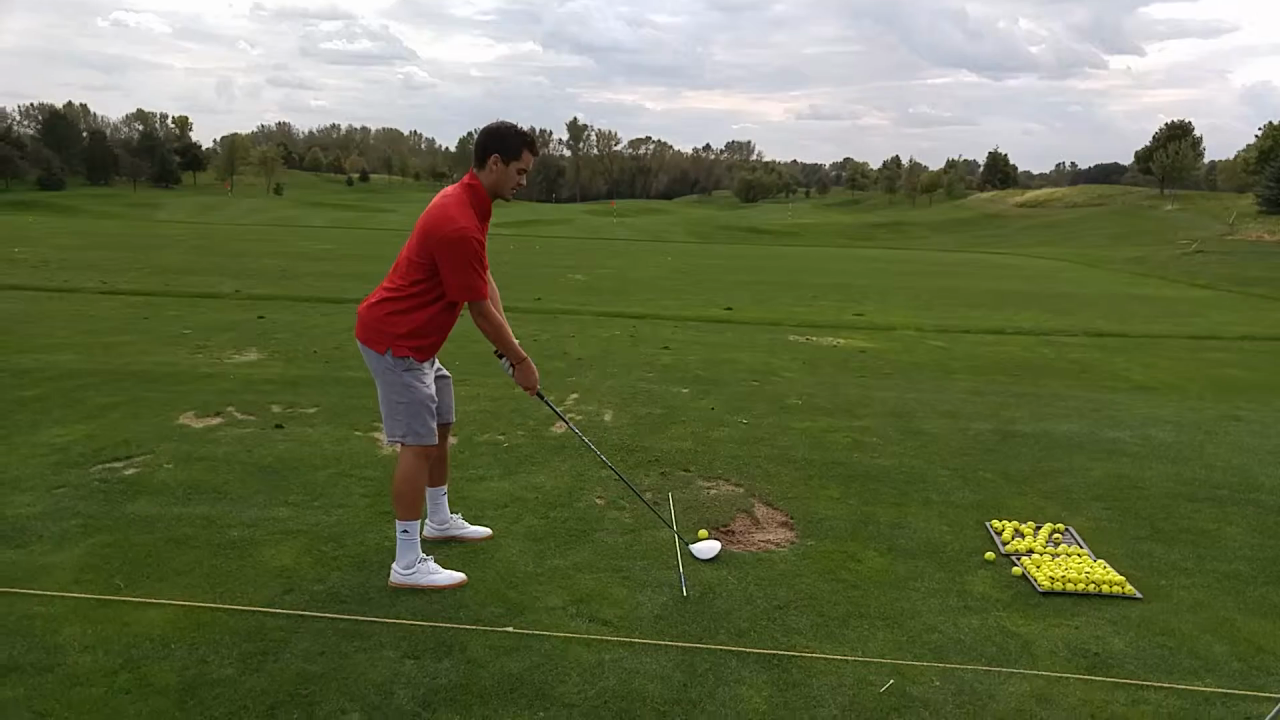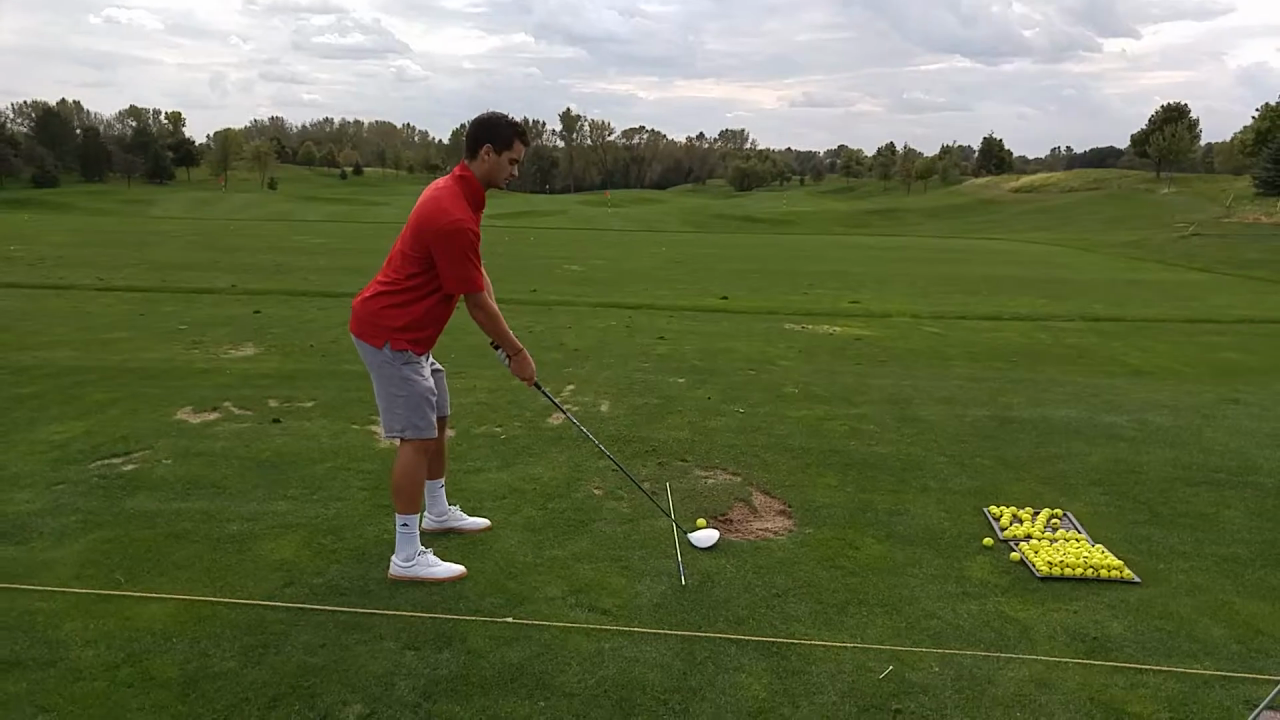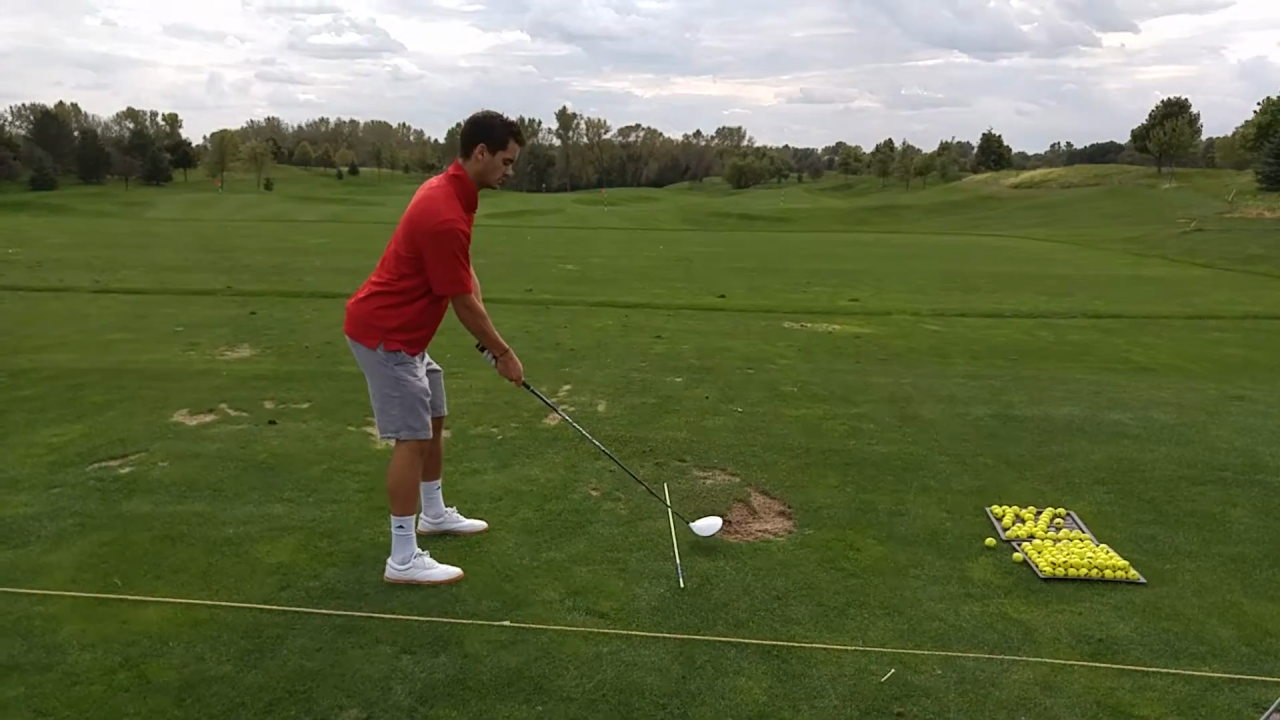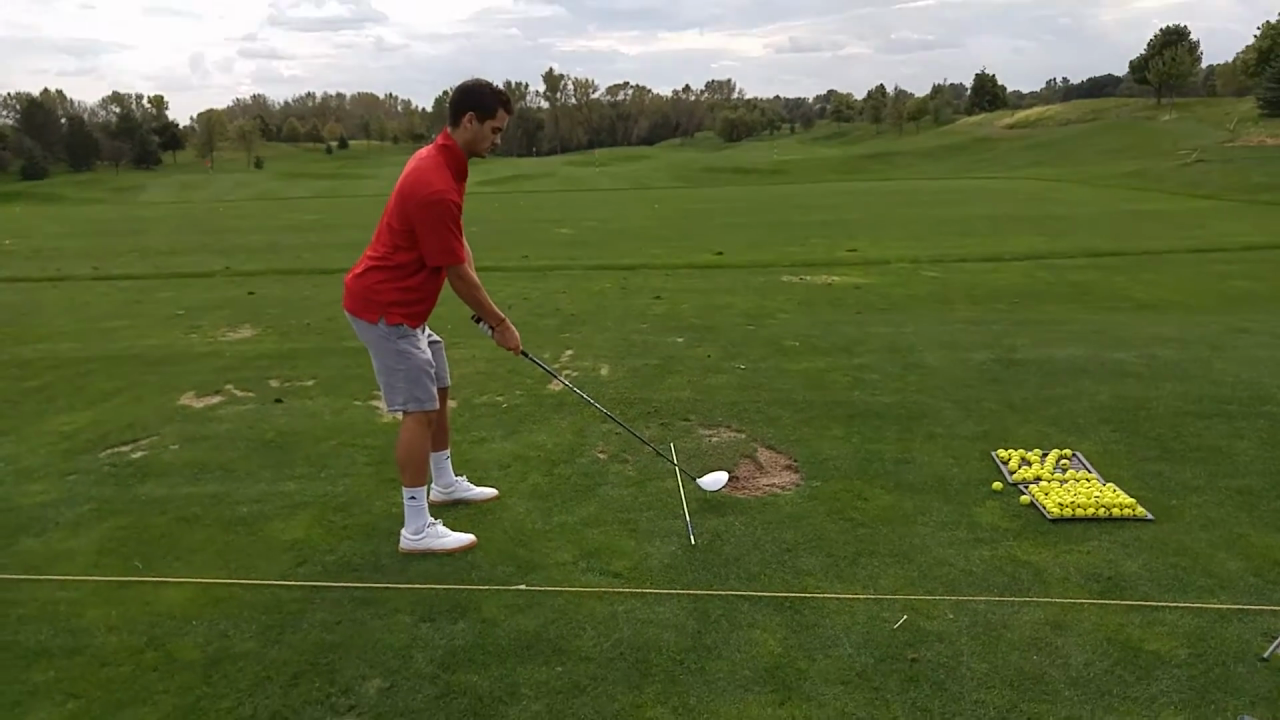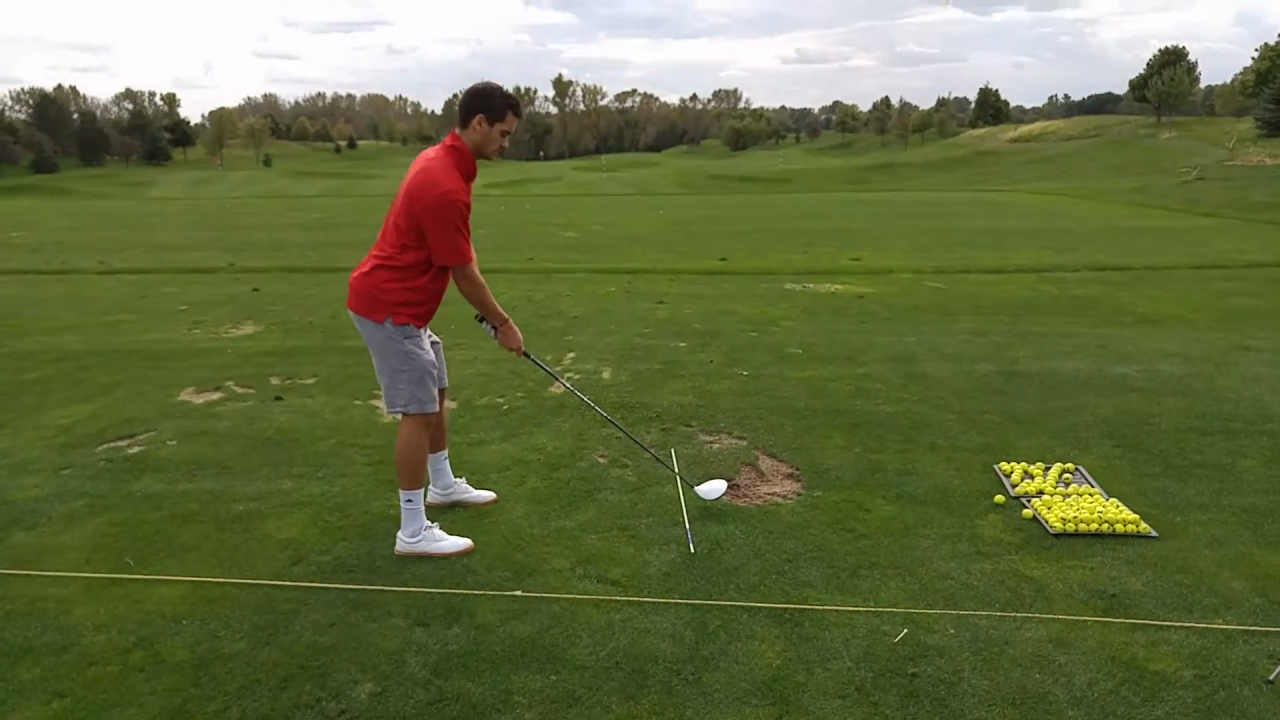
dt=0.3s
person 1, frame 1
left shoulder: (467, 201)
right shoulder: (458, 224)
left elbow: (485, 281)
right elbow: (480, 309)
left wrist: (508, 343)
right wrist: (520, 362)
left hip: (412, 336)
right hip: (393, 339)
left knee: (439, 428)
right knee: (417, 443)
left ankle: (440, 520)
right ankle: (408, 564)
person 1, frame 2
left shoulder: (456, 190)
right shoulder: (453, 217)
left elbow: (477, 274)
right elbow: (476, 302)
left wrist: (503, 338)
right wrist: (516, 353)
left hip: (406, 328)
right hip: (389, 333)
left knee: (436, 422)
right knee: (416, 436)
left ankle: (438, 512)
right ankle: (407, 557)
person 1, frame 3
left shoulder: (449, 189)
right shoulder: (444, 216)
left elbow: (466, 274)
right elbow: (463, 302)
left wrist: (491, 339)
right wrist: (502, 353)
left hip: (400, 330)
right hip: (384, 334)
left knee: (432, 422)
right knee: (412, 438)
left ankle: (434, 513)
right ankle: (403, 559)
person 1, frame 4
left shoulder: (439, 158)
right shoulder: (435, 188)
left elbow: (458, 245)
right elbow: (456, 273)
left wrist: (485, 308)
right wrist: (500, 323)
left hip: (399, 301)
right hip: (385, 308)
left knee: (437, 393)
right knee: (418, 410)
left ankle: (445, 483)
right ankle: (417, 529)
person 1, frame 5
left shoulder: (441, 158)
right shoulder: (445, 187)
left elbow: (462, 253)
right elbow: (463, 273)
left wrist: (489, 309)
right wrist: (503, 323)
left hip: (399, 301)
right hip: (389, 308)
left knee: (434, 395)
right knee: (417, 411)
left ankle: (442, 484)
right ankle: (413, 533)
